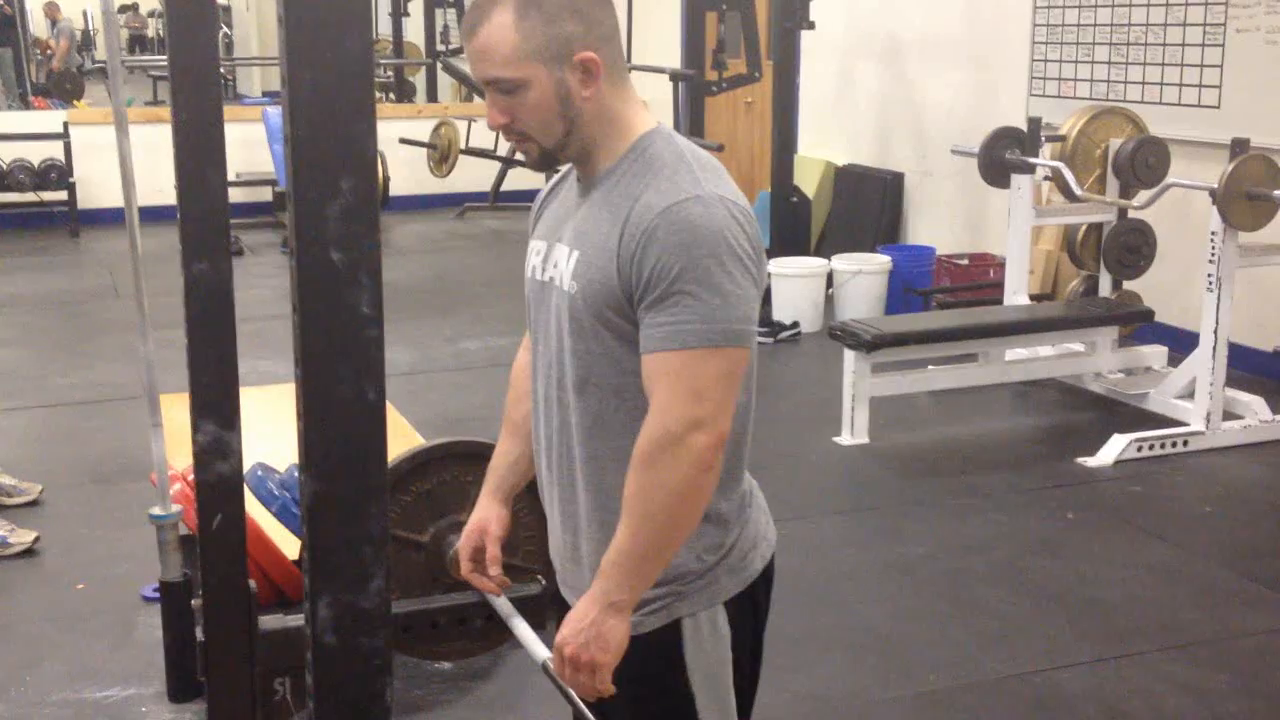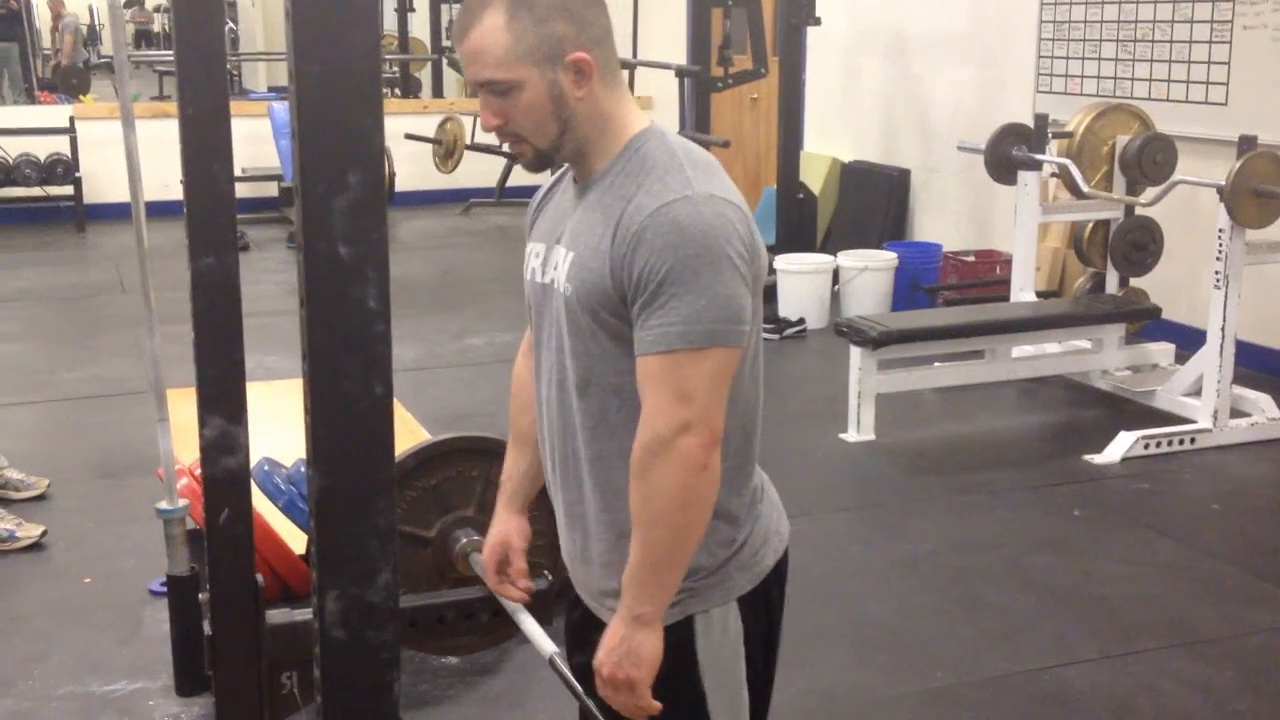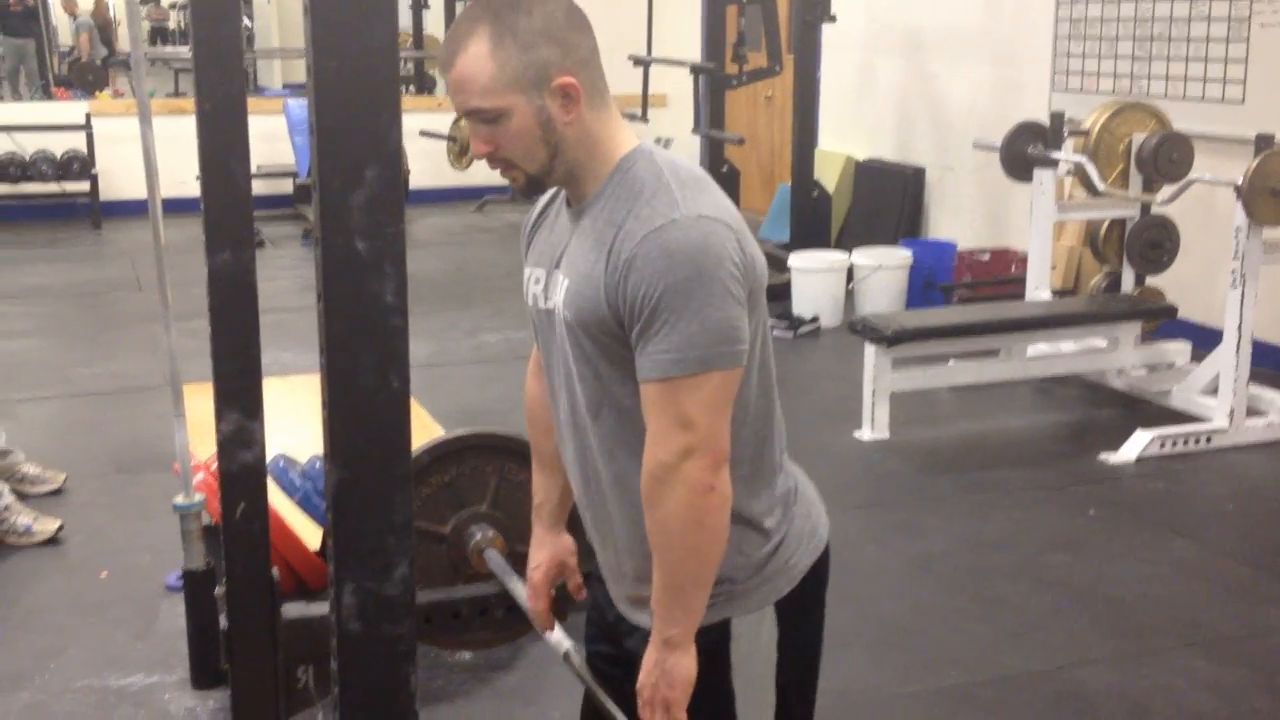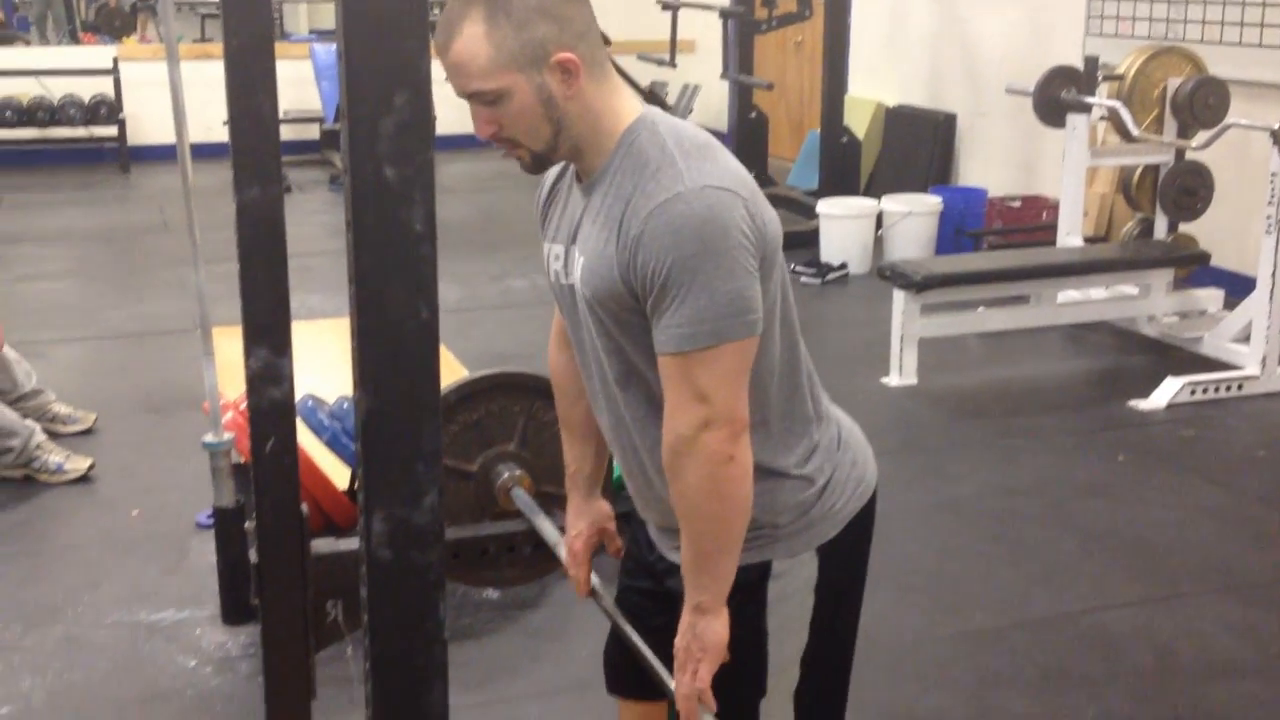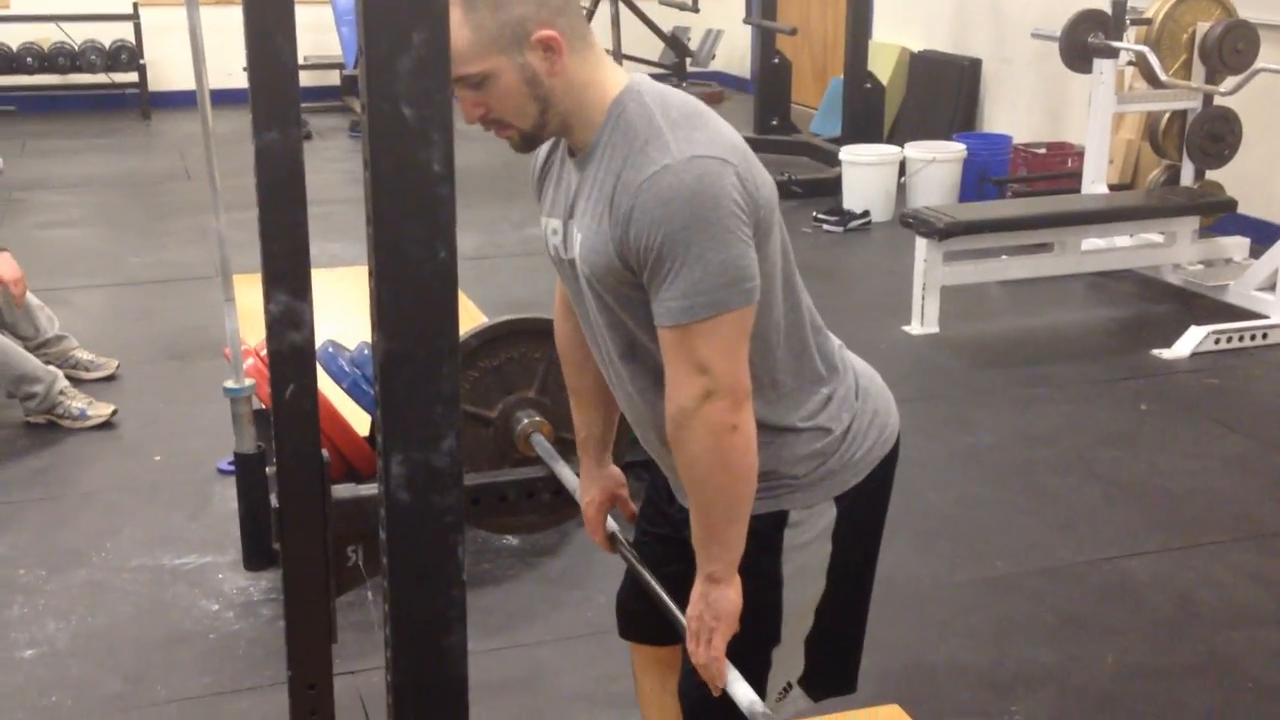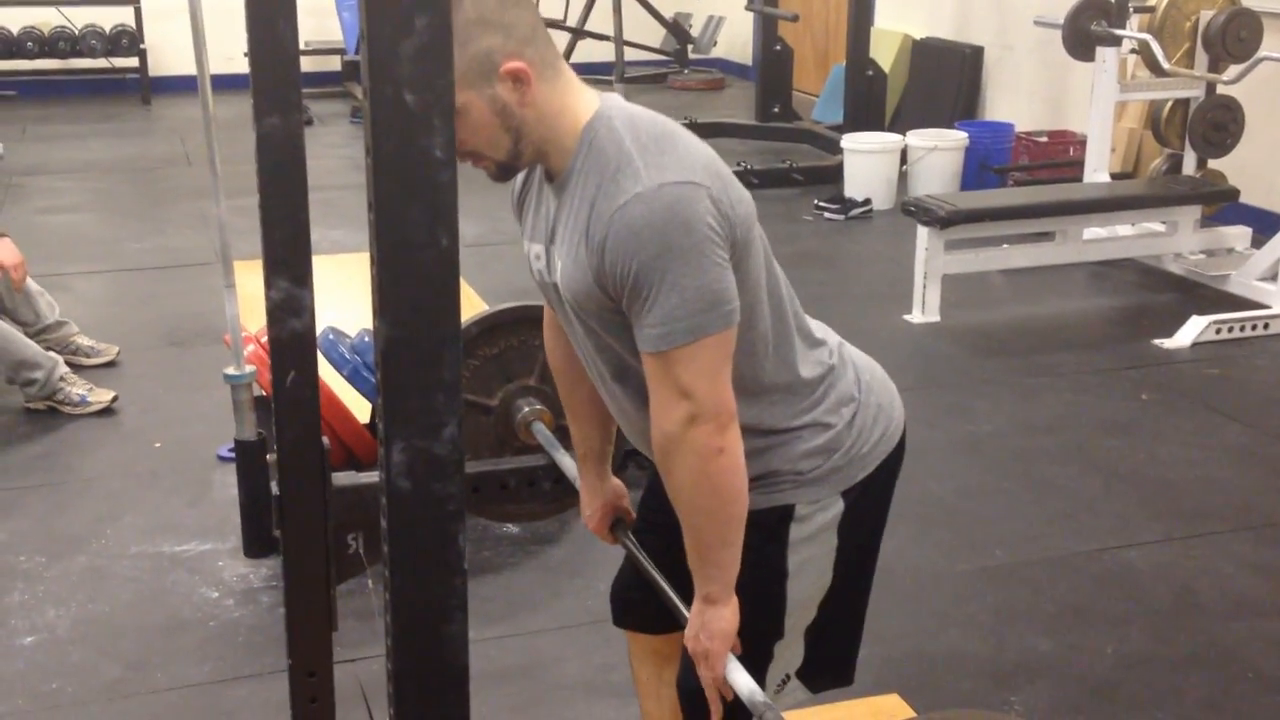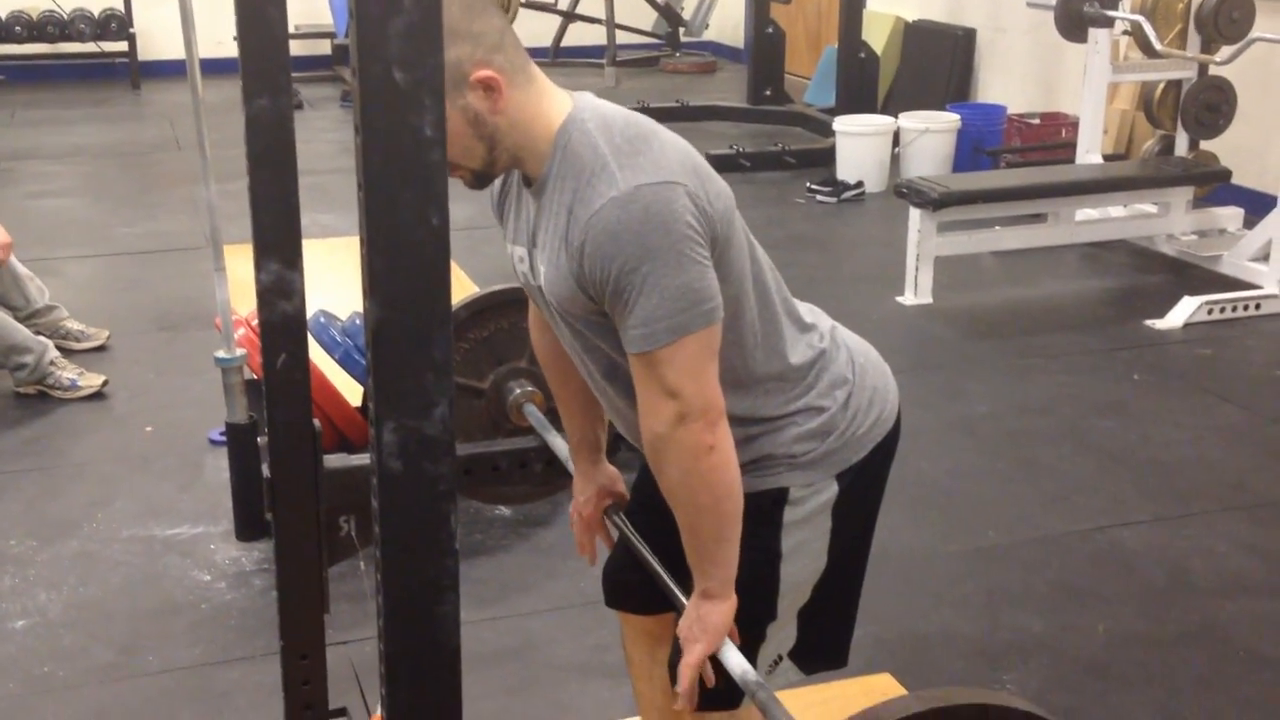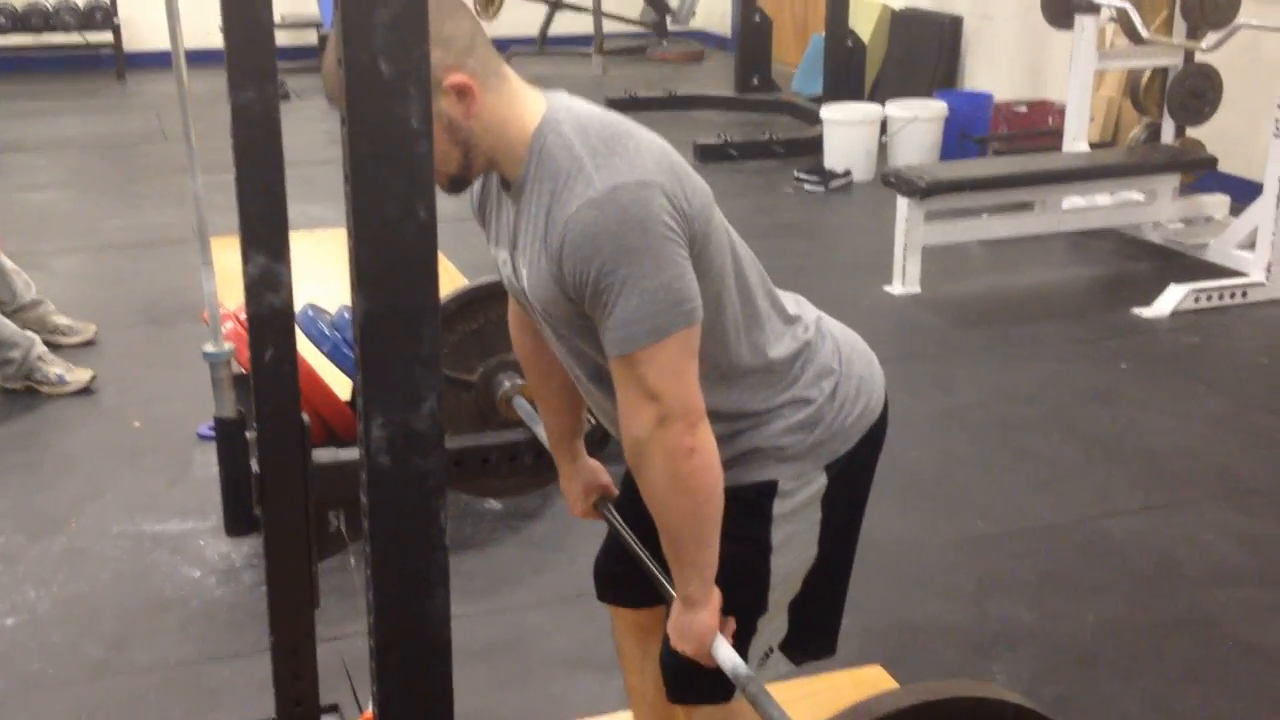
dt=0.4s
person 1, frame 1
left shoulder: (686, 214)
right shoulder: (565, 191)
left elbow: (690, 432)
left wrist: (612, 602)
right wrist: (496, 493)
left hip: (676, 587)
right hip: (593, 562)
person 1, frame 2
left shoulder: (681, 215)
right shoulder: (561, 192)
left elbow: (684, 436)
left wrist: (642, 618)
right wrist: (511, 503)
left hip: (692, 584)
person 1, frame 3
left shoulder: (676, 236)
right shoulder: (555, 212)
left elbow: (691, 461)
right elbow: (550, 375)
left wrist: (675, 640)
right wrist: (547, 525)
left hip: (732, 581)
person 1, frame 4
left shoulder: (686, 206)
right shoulder: (566, 178)
left elbow: (710, 431)
right elbow: (573, 342)
left wrist: (707, 605)
right wrist: (582, 494)
left hip: (783, 522)
right hip: (675, 512)
person 1, frame 5
left shoulder: (678, 176)
right shoulder: (561, 148)
left elbow: (713, 400)
right elbow: (580, 310)
left wrist: (719, 574)
right wrist: (594, 461)
left hip: (807, 465)
right hip: (702, 458)
right knee: (652, 629)
person 1, frame 6
left shoulder: (652, 201)
right shoulder: (543, 164)
left elbow: (698, 424)
right elbow: (570, 328)
left wrist: (715, 596)
right wrist: (594, 473)
left hip: (816, 456)
right hip: (729, 447)
right knee: (648, 617)
person 1, frame 7
left shoulder: (628, 203)
right shoulder: (521, 165)
left elbow: (685, 421)
right elbow: (556, 324)
left wrist: (714, 594)
right wrist: (588, 466)
left hip: (813, 438)
right hip: (726, 431)
right knee: (640, 597)
person 1, frame 8
left shoulder: (604, 203)
right shoulder: (501, 165)
left elbow: (667, 423)
right elbow: (535, 322)
left wrist: (698, 594)
right wrist: (570, 458)
left hip: (801, 427)
right hip: (723, 421)
right knee: (631, 594)
